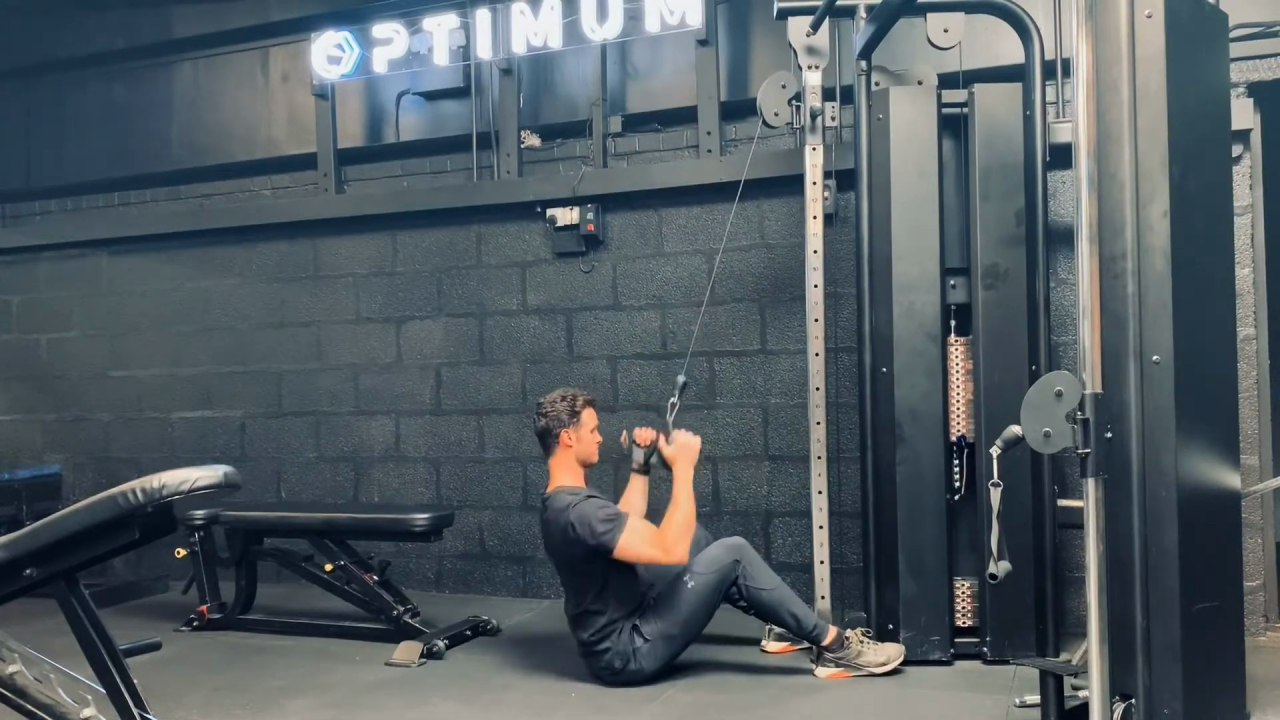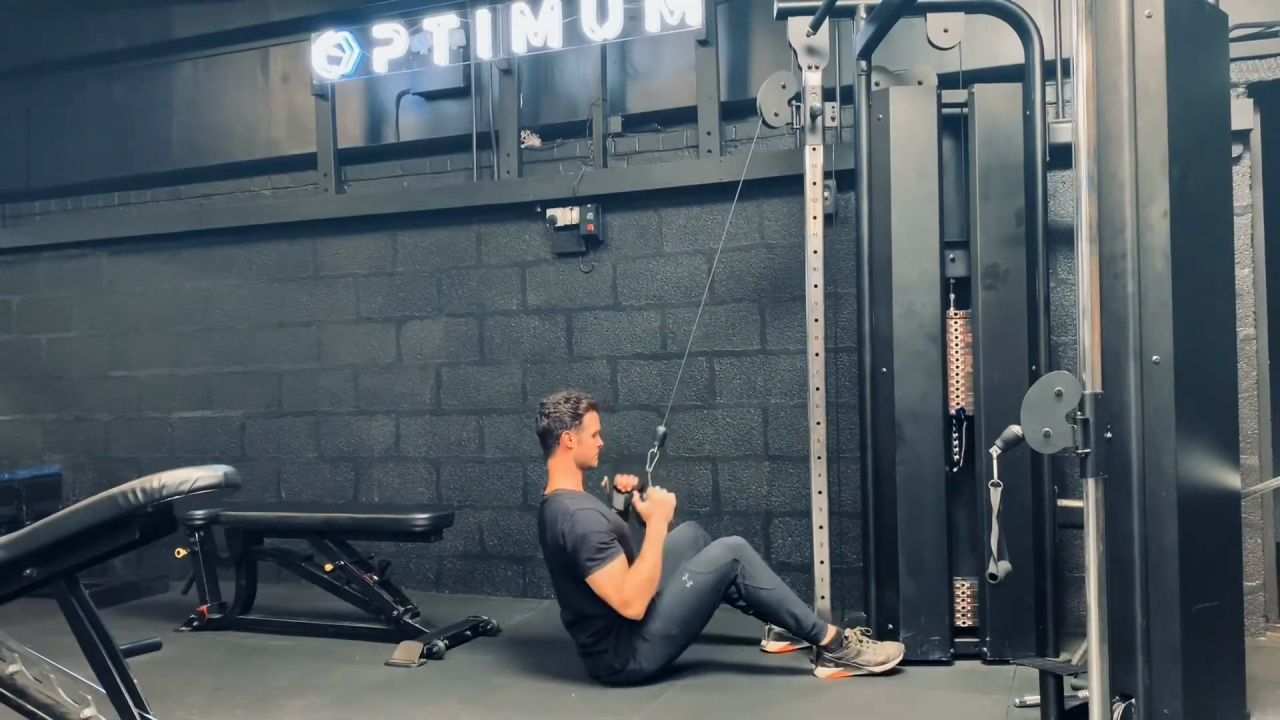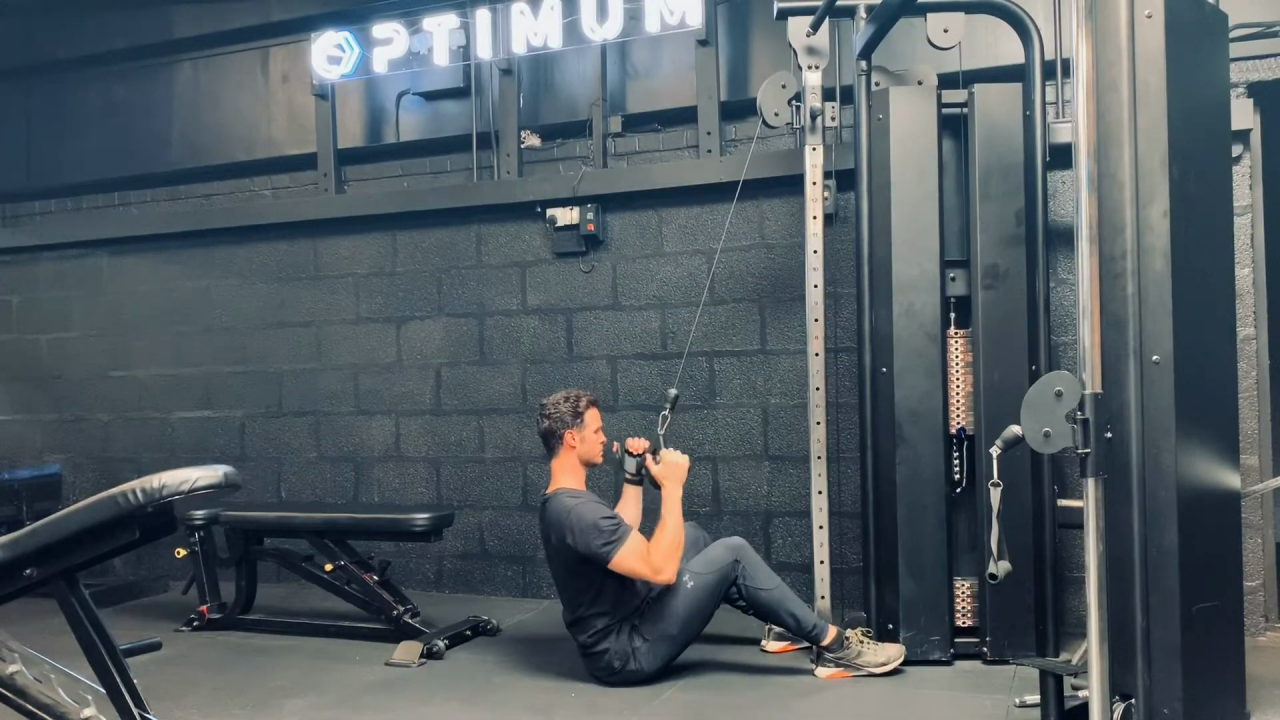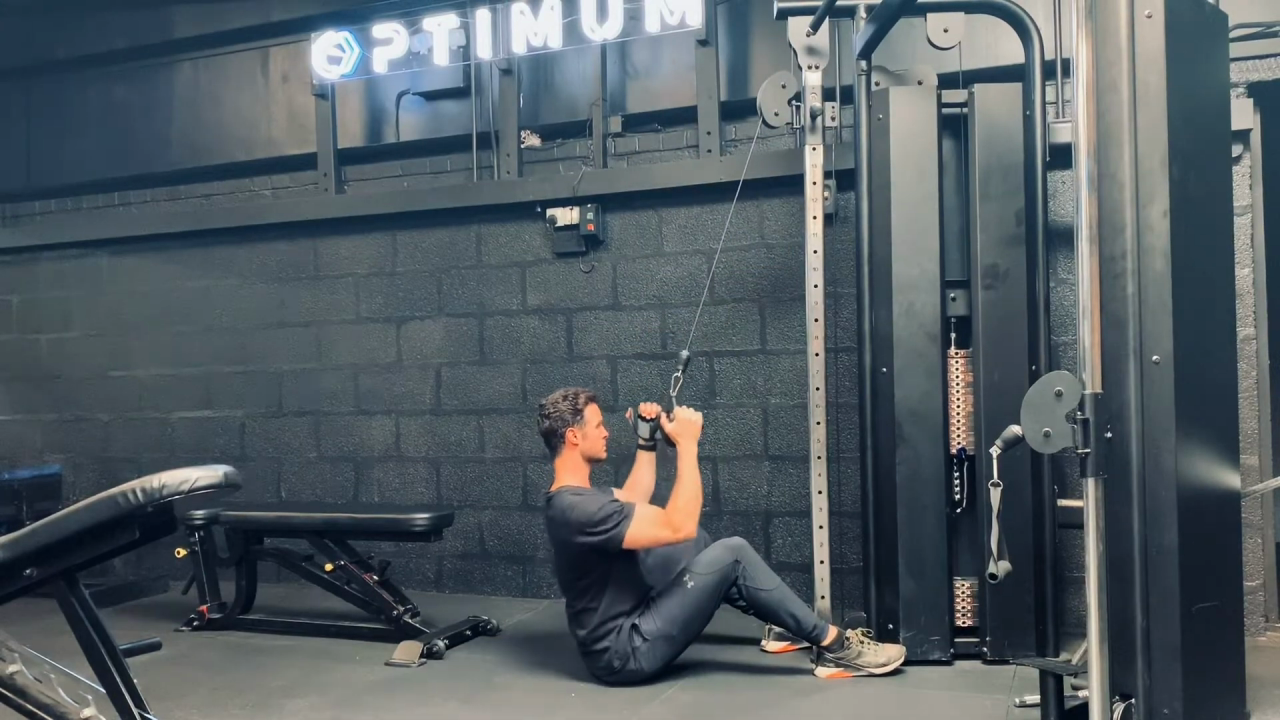
dt=0.5s
person 1, frame 1
left shoulder: (564, 501)
right shoulder: (578, 512)
left elbow: (627, 522)
right elbow: (673, 550)
left wrist: (640, 462)
right wrist: (683, 466)
left hip: (624, 622)
right hip: (628, 652)
left knee: (694, 538)
right knee: (732, 552)
left ankle: (783, 626)
right ankle: (834, 647)
person 1, frame 2
left shoulder: (561, 503)
right shoulder: (576, 517)
right elbow: (633, 603)
right wrist: (656, 522)
left hip: (617, 633)
right hip: (625, 653)
left knee: (691, 535)
right knee: (731, 552)
left ankle: (782, 625)
right ankle: (833, 646)
person 1, frame 3
left shoulder: (562, 502)
right shoulder: (578, 512)
left elbow: (622, 536)
right elbow: (662, 569)
left wrist: (634, 475)
right wrist: (671, 486)
left hip: (622, 623)
right hip: (625, 653)
left knee: (691, 535)
right knee: (731, 553)
left ankle: (782, 625)
right ankle: (834, 646)
person 1, frame 4
left shoulder: (571, 497)
right shoulder: (582, 510)
left elbow: (633, 500)
right elbow: (679, 526)
left wrist: (647, 440)
right wrist: (687, 443)
left hip: (624, 619)
right hip: (626, 651)
left knee: (697, 542)
right knee: (732, 553)
left ankle: (784, 626)
right ankle: (835, 646)
